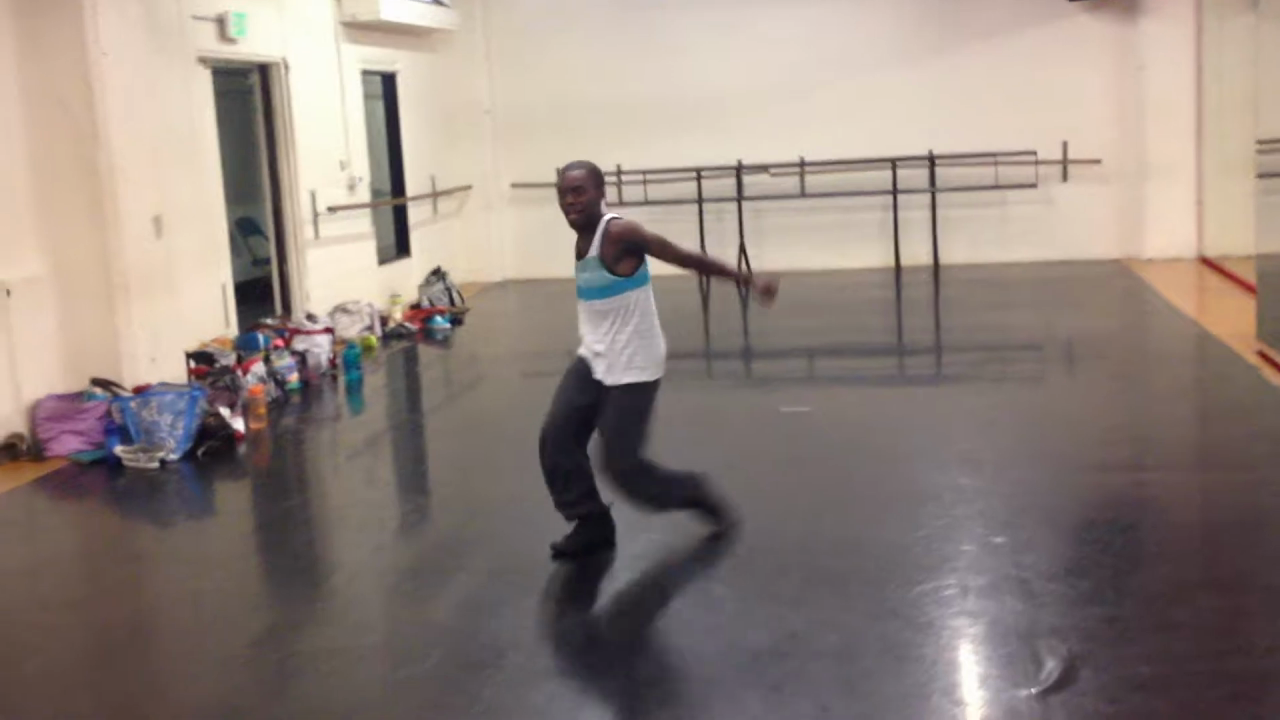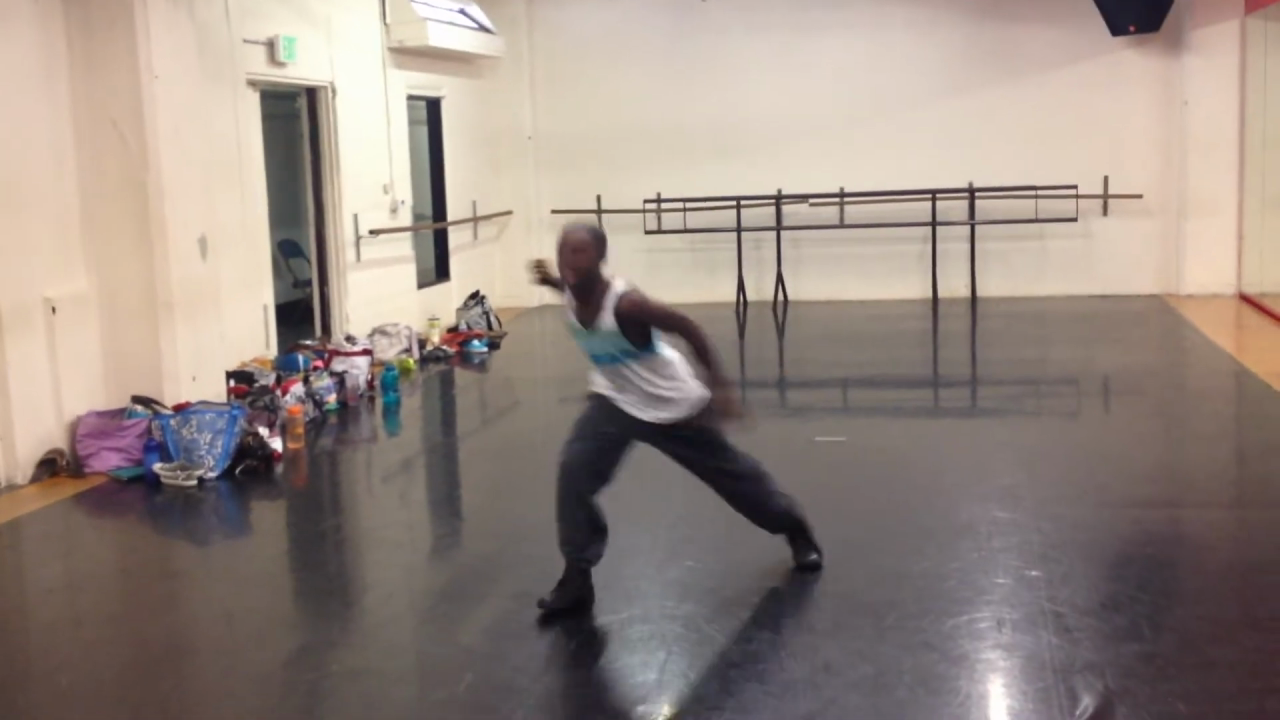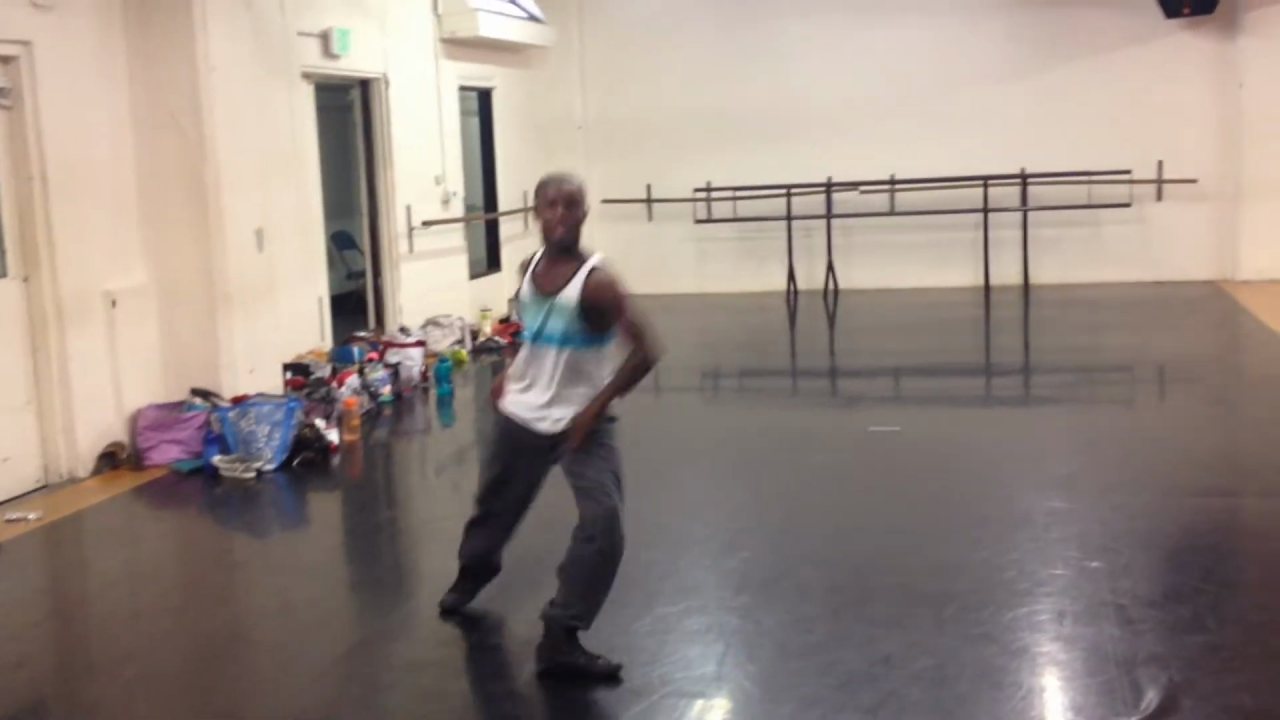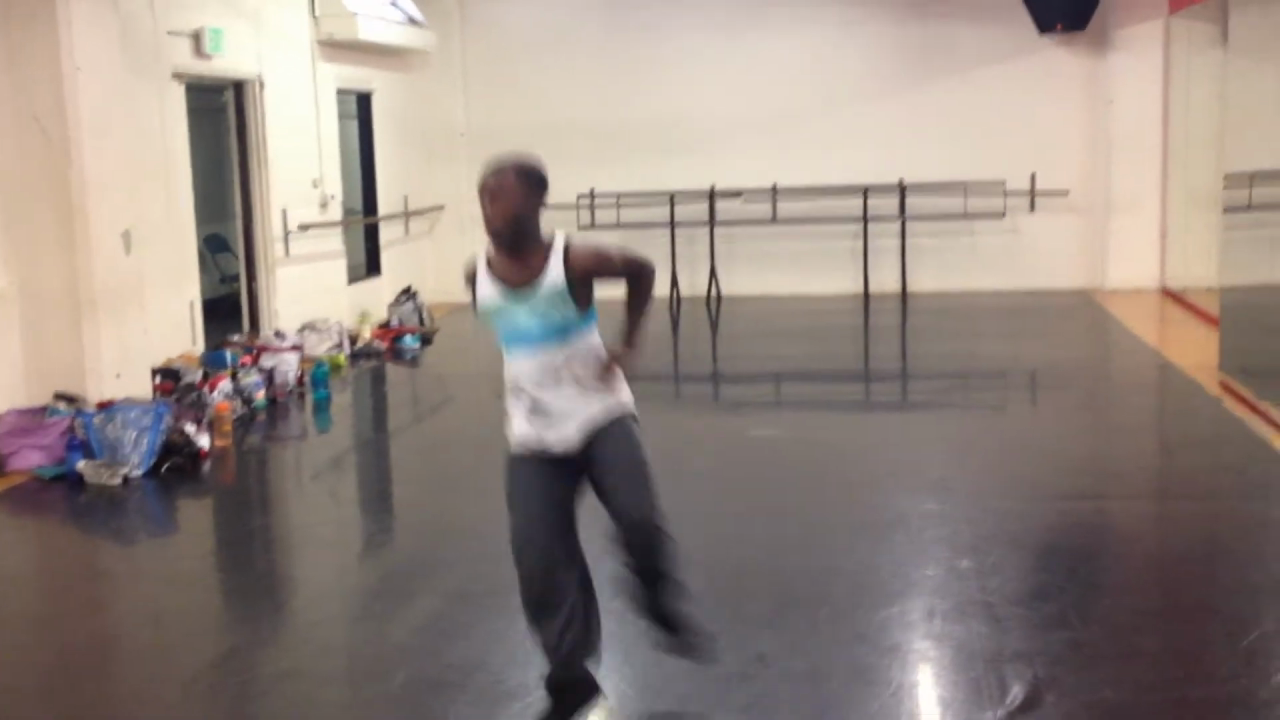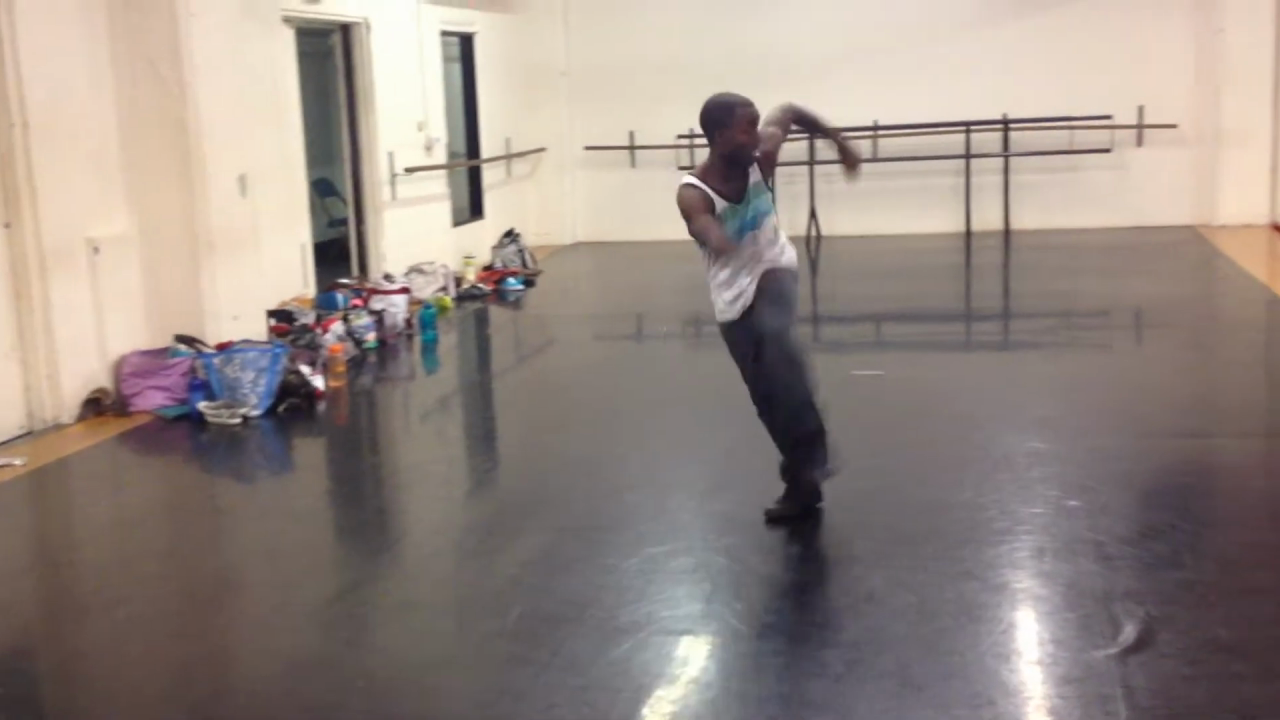
dt=1s
person 1, frame 1
left shoulder: (618, 230)
right shoulder: (588, 232)
left elbow: (689, 258)
left wrist: (749, 282)
right wrist: (581, 205)
left hip: (632, 367)
right hip: (594, 358)
left knee: (624, 465)
right knee: (554, 439)
left ankle: (695, 494)
right ankle: (592, 523)
person 1, frame 2
left shoulder: (627, 302)
right shoulder: (579, 297)
left elbow: (692, 331)
left wrist: (721, 389)
right wrist: (551, 279)
left hip: (672, 403)
right hip: (614, 400)
left knee: (731, 472)
right knee: (573, 475)
left ankle: (796, 532)
right ankle: (576, 580)
person 1, frame 3
left shoulder: (598, 283)
right shoulder: (529, 270)
left elbow: (644, 354)
left wrist: (595, 409)
right wrist: (503, 381)
left hip: (582, 418)
right hip: (522, 414)
left knee: (603, 521)
right knee: (495, 507)
left ankle: (560, 637)
right ankle: (475, 571)
person 1, frame 4
left shoulder: (575, 261)
right shoulder: (478, 277)
left elbow: (641, 268)
left wrist: (624, 343)
left hip: (600, 419)
right hip: (533, 436)
left knee: (640, 524)
right knee: (541, 561)
left ankle: (662, 607)
person 1, frame 5
left shoulder: (756, 152)
right shoulder: (691, 193)
left elbow: (791, 111)
right elbow: (717, 248)
left wrist: (839, 142)
left hip: (772, 269)
right hip: (732, 293)
left knee: (773, 336)
right knee: (764, 390)
left ankle: (808, 456)
right ankle: (802, 477)
